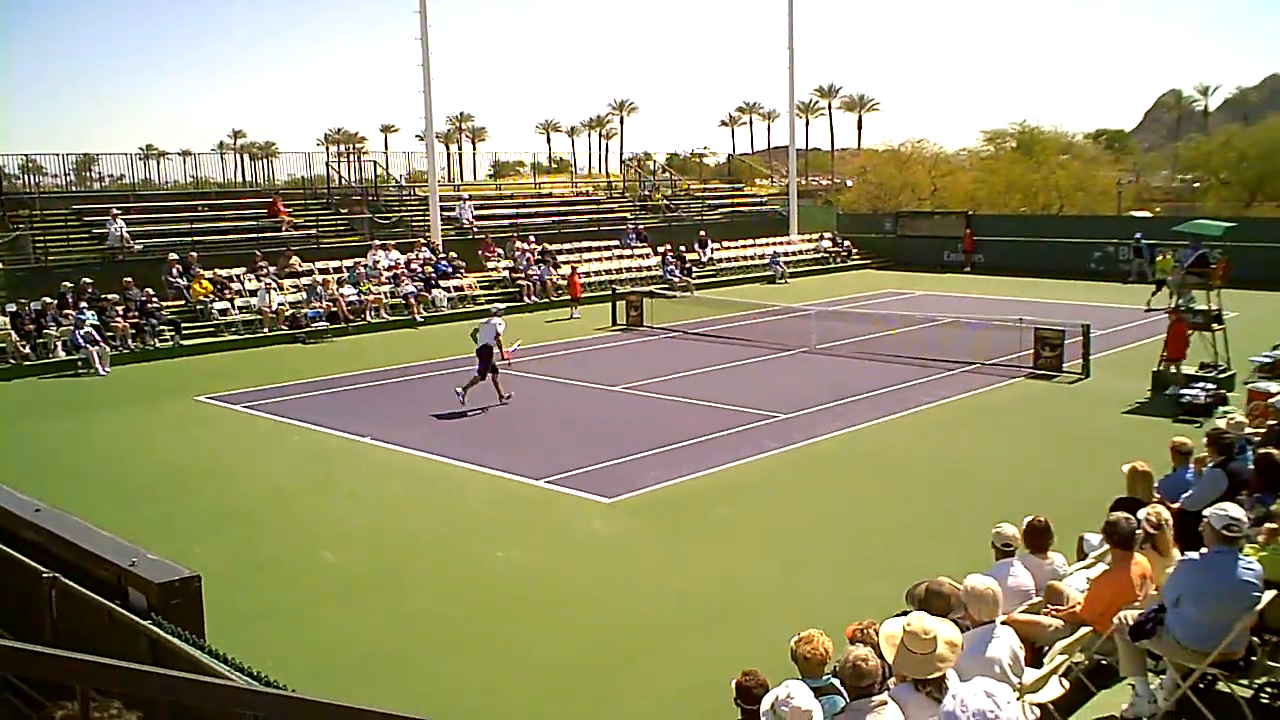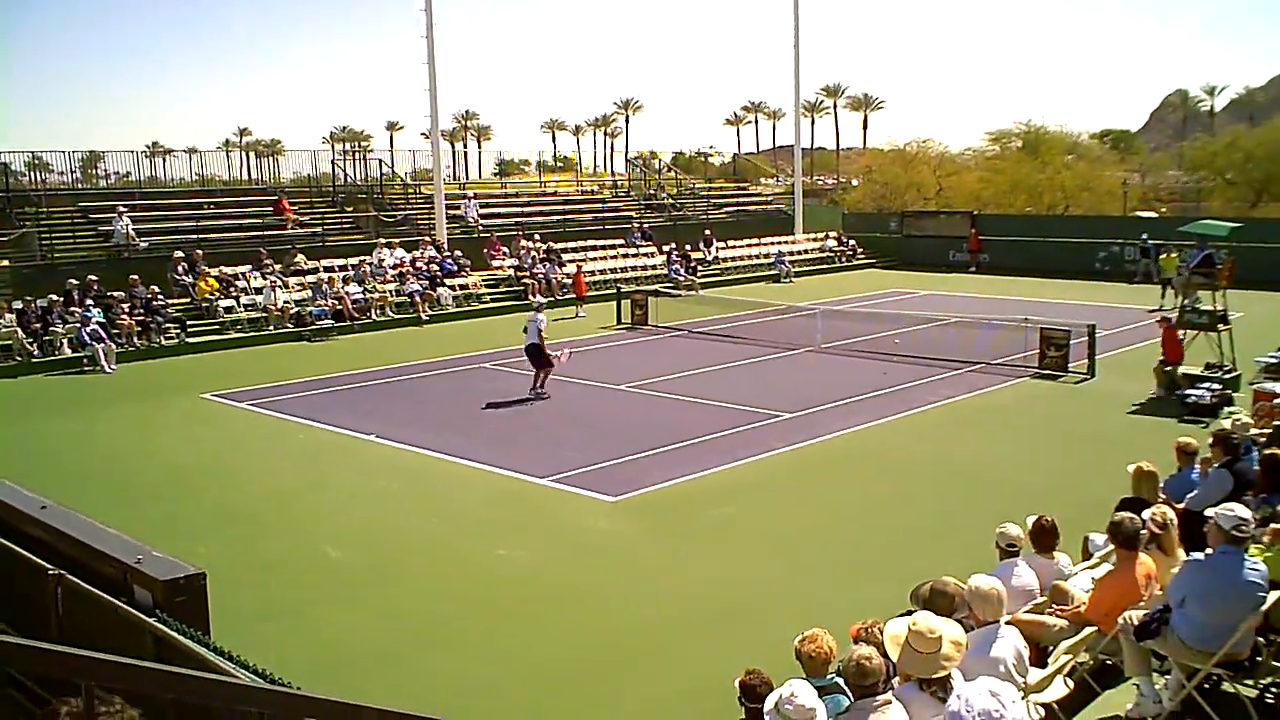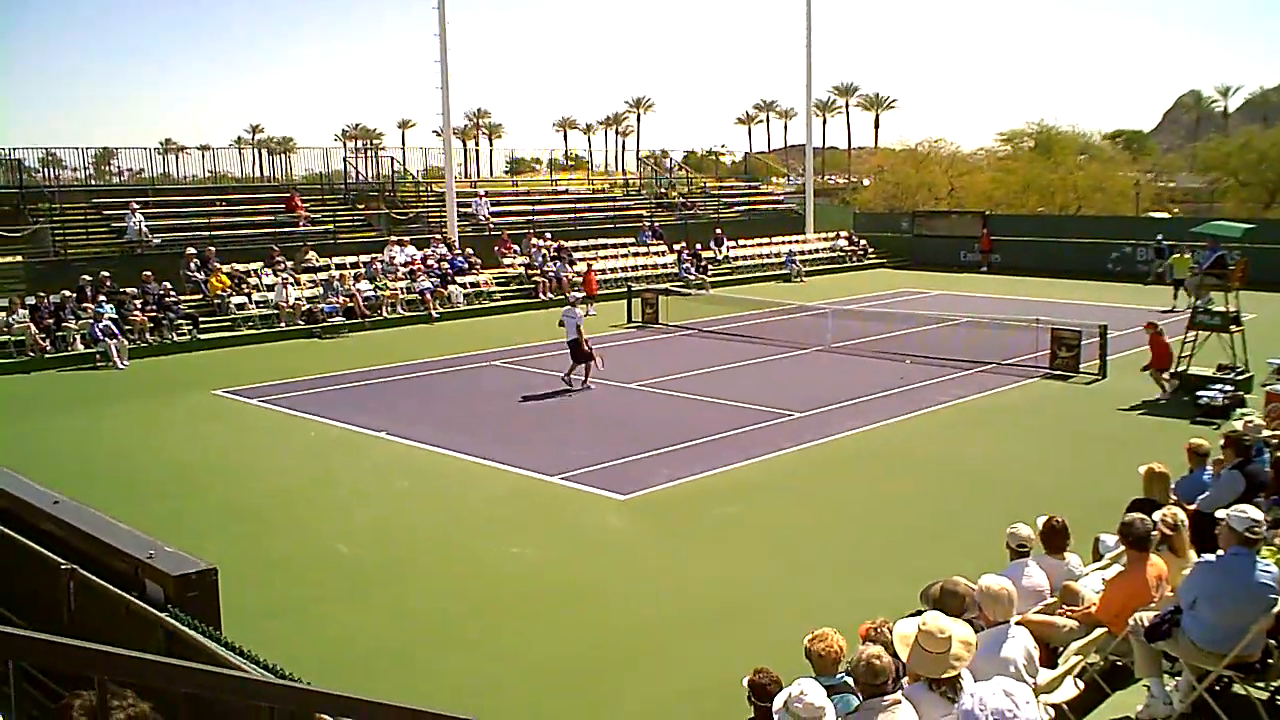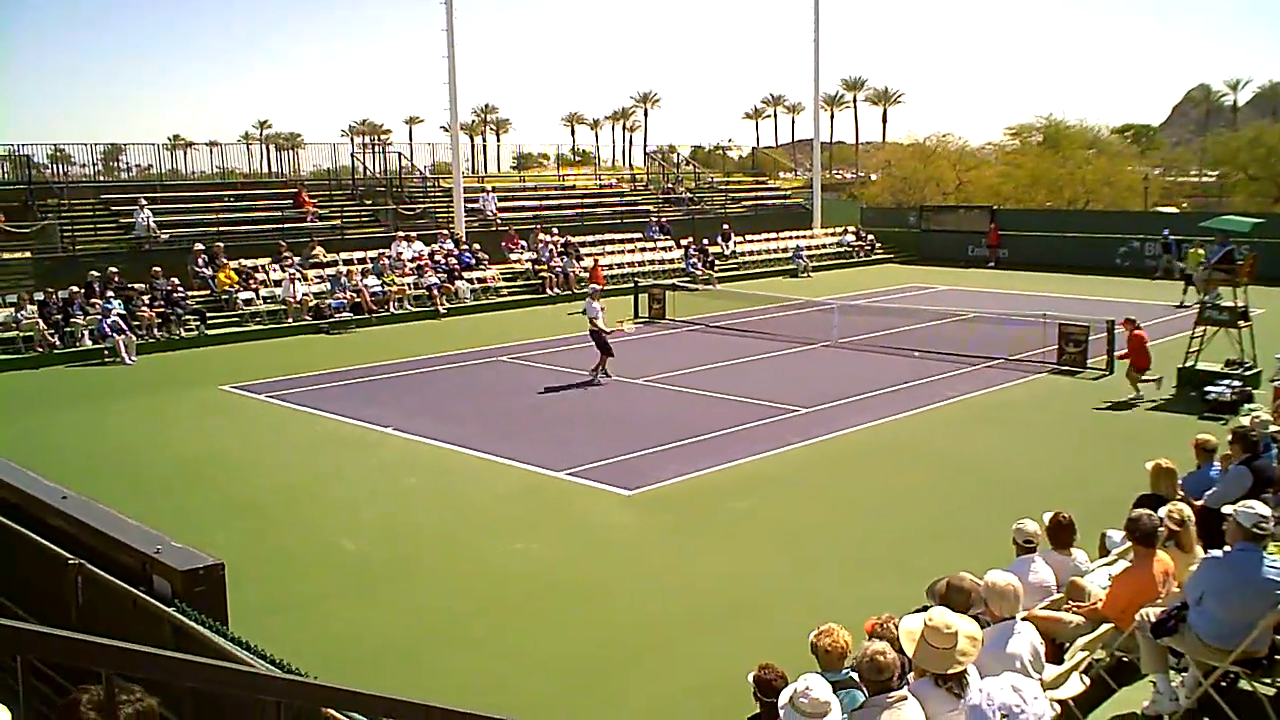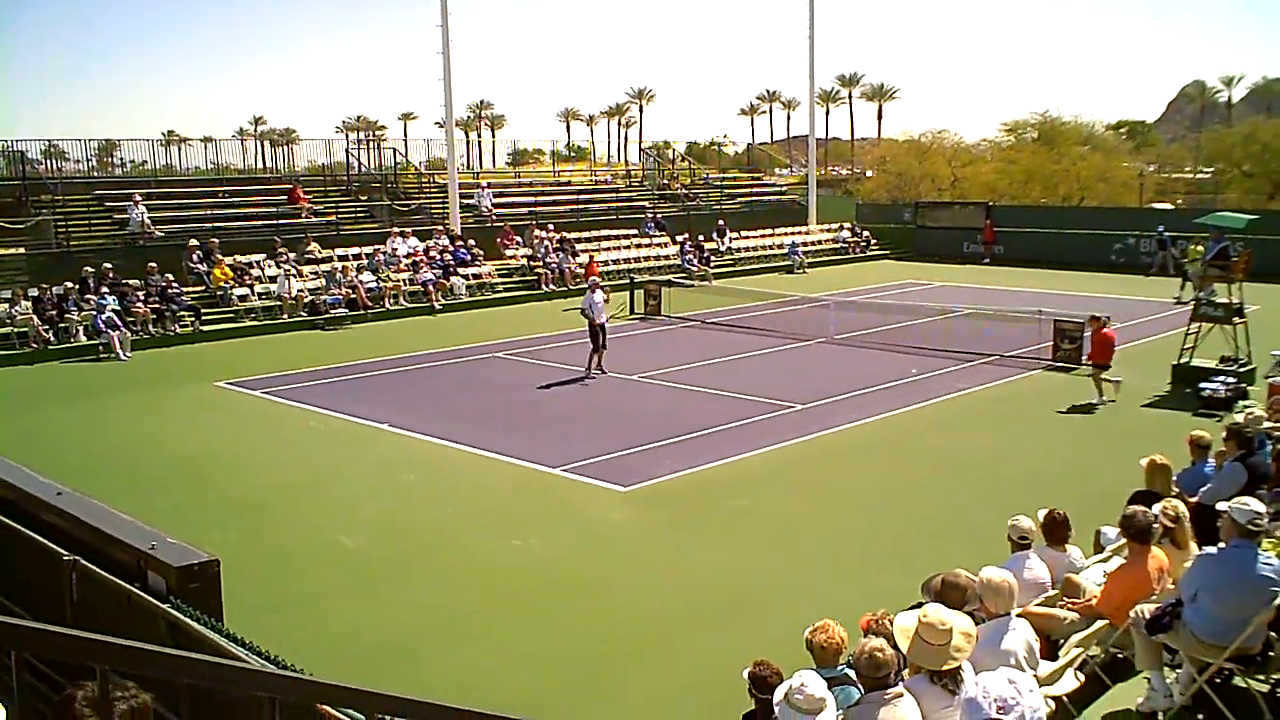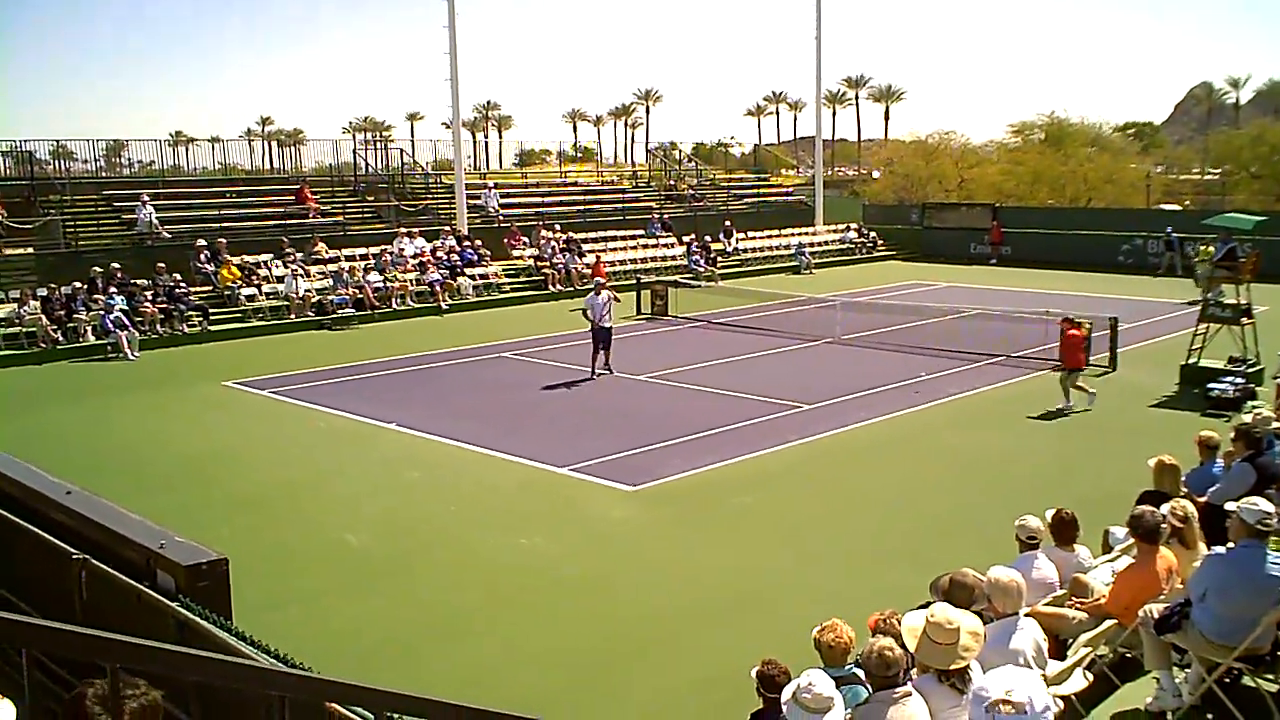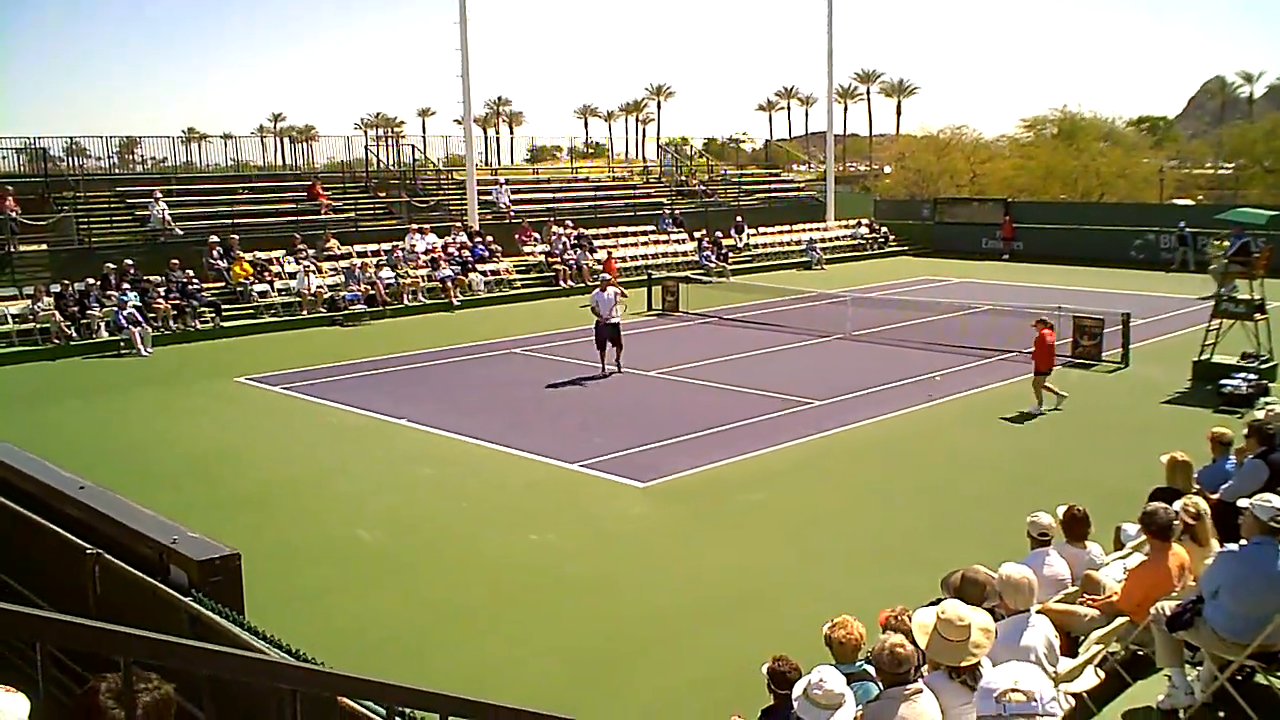
dt=0.3s
person 1, frame 1
left shoulder: (1192, 565)
right shoulder: (1255, 571)
left elbow: (1167, 599)
right elbow: (1235, 606)
left hip: (1190, 648)
right hip: (1233, 650)
left knee: (1123, 622)
left ankle: (1144, 698)
right ankle: (1169, 691)
person 1, frame 2
left shoulder: (1197, 565)
right shoulder: (1260, 571)
left elbow: (1172, 600)
right elbow: (1240, 607)
left hip: (1194, 648)
right hip: (1238, 651)
left knee: (1128, 621)
left ankle: (1149, 698)
right ankle: (1174, 691)
person 1, frame 3
left shoulder: (1209, 567)
left elbow: (1183, 601)
right elbow: (1253, 609)
left hip: (1205, 649)
right hip: (1249, 653)
left knee: (1139, 623)
left ankle: (1160, 699)
right ankle: (1184, 693)
person 1, frame 4
left shoulder: (1216, 562)
left elbow: (1190, 596)
right elbow: (1256, 605)
left hip: (1211, 645)
right hip: (1256, 648)
left knee: (1145, 619)
left ankle: (1166, 695)
right ankle: (1190, 689)
person 1, frame 5
left shoulder: (1210, 559)
left elbow: (1184, 593)
left hip: (1206, 642)
right hip: (1250, 645)
left knee: (1139, 616)
left ankle: (1161, 692)
right ankle: (1184, 686)
person 1, frame 6
left shoulder: (1219, 559)
left elbow: (1193, 593)
left hip: (1214, 642)
right hip: (1259, 645)
left knee: (1148, 615)
left ankle: (1169, 692)
right ankle: (1193, 686)
person 1, frame 7
left shoulder: (1232, 556)
left elbow: (1204, 590)
left hip: (1226, 639)
left knee: (1160, 612)
left ankle: (1181, 689)
right ankle: (1205, 684)
